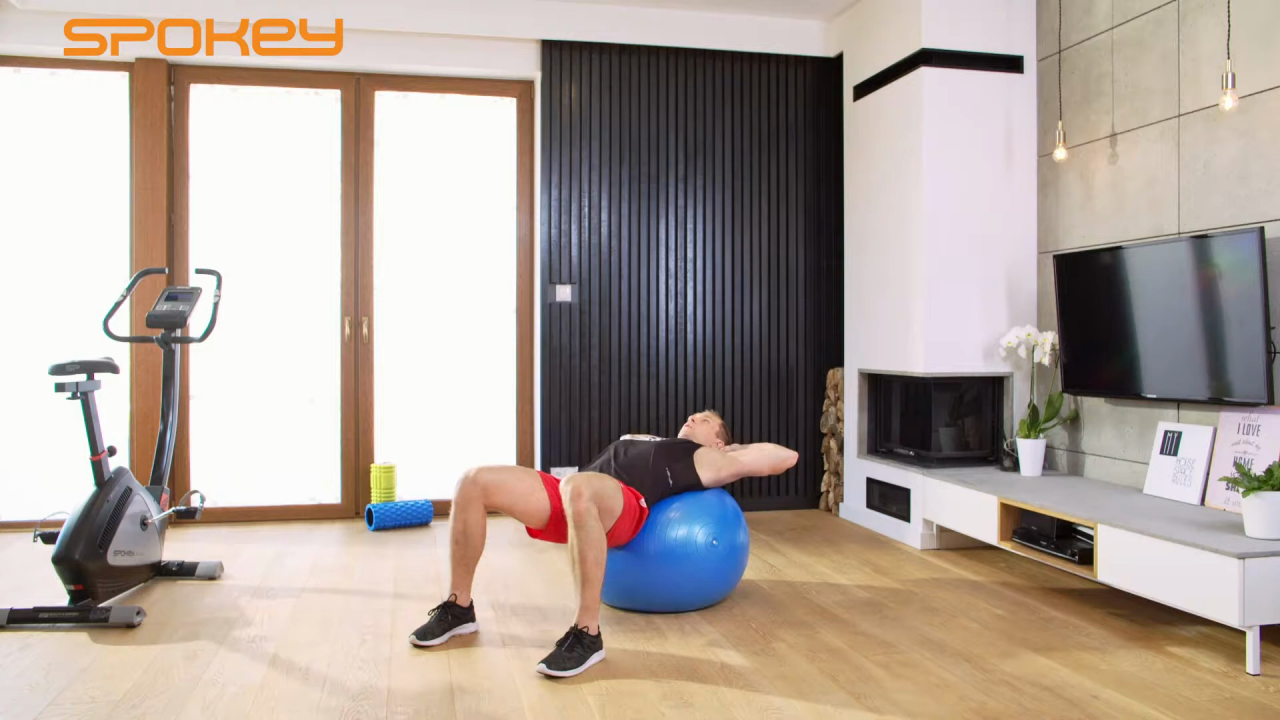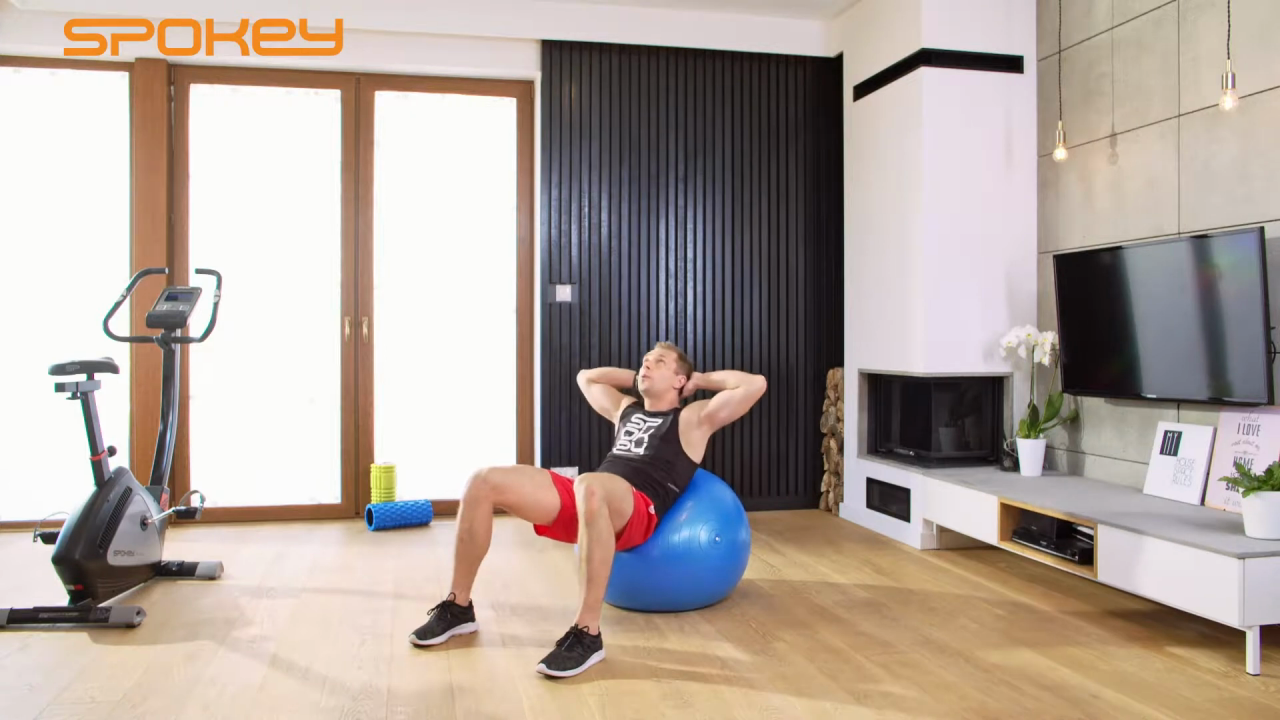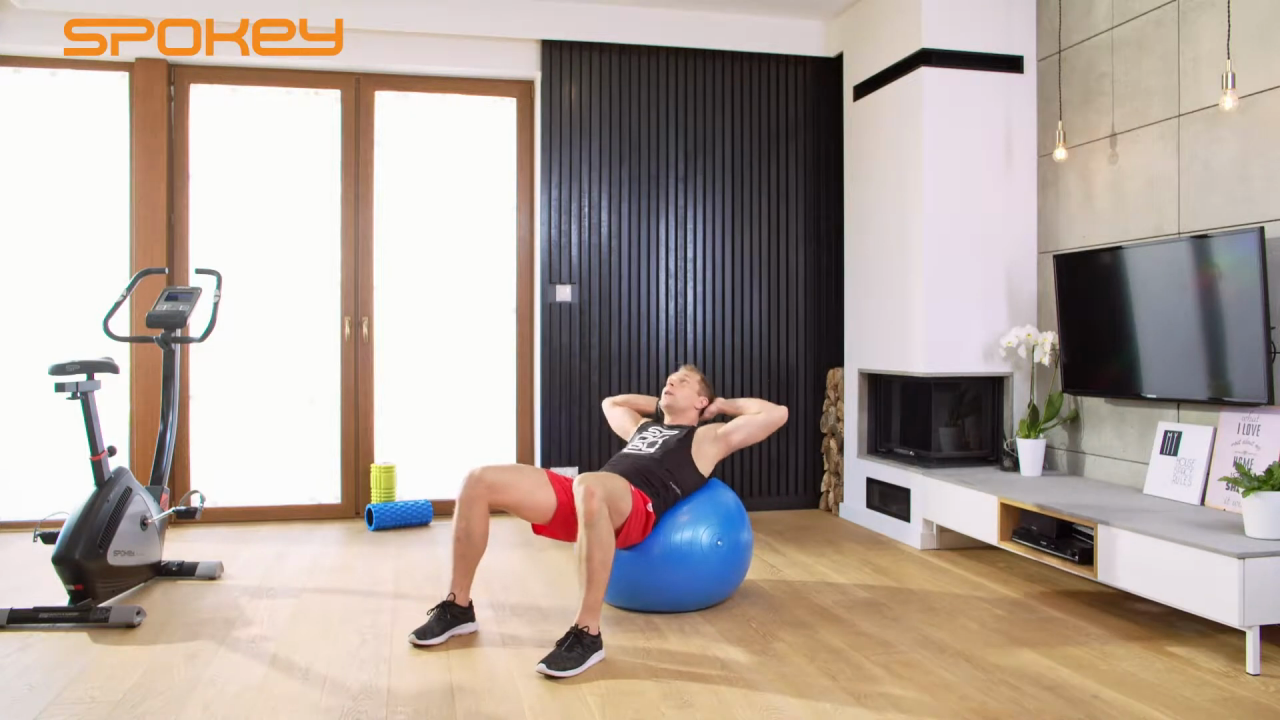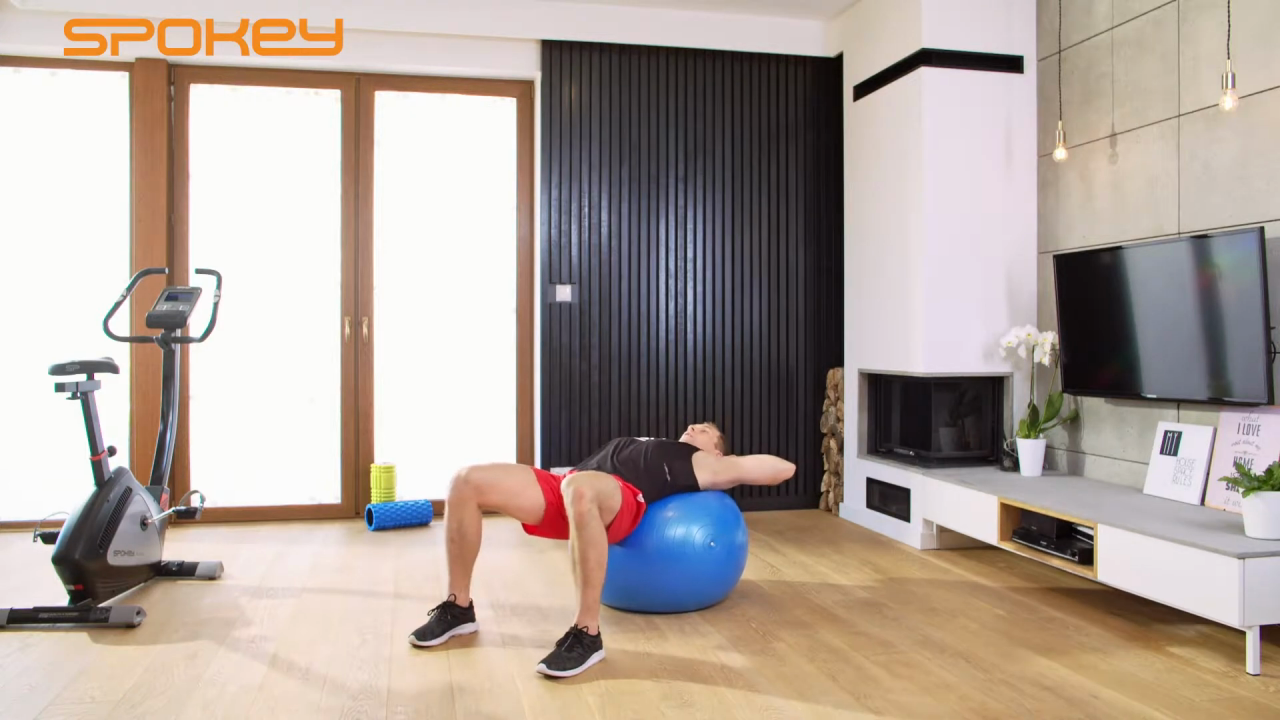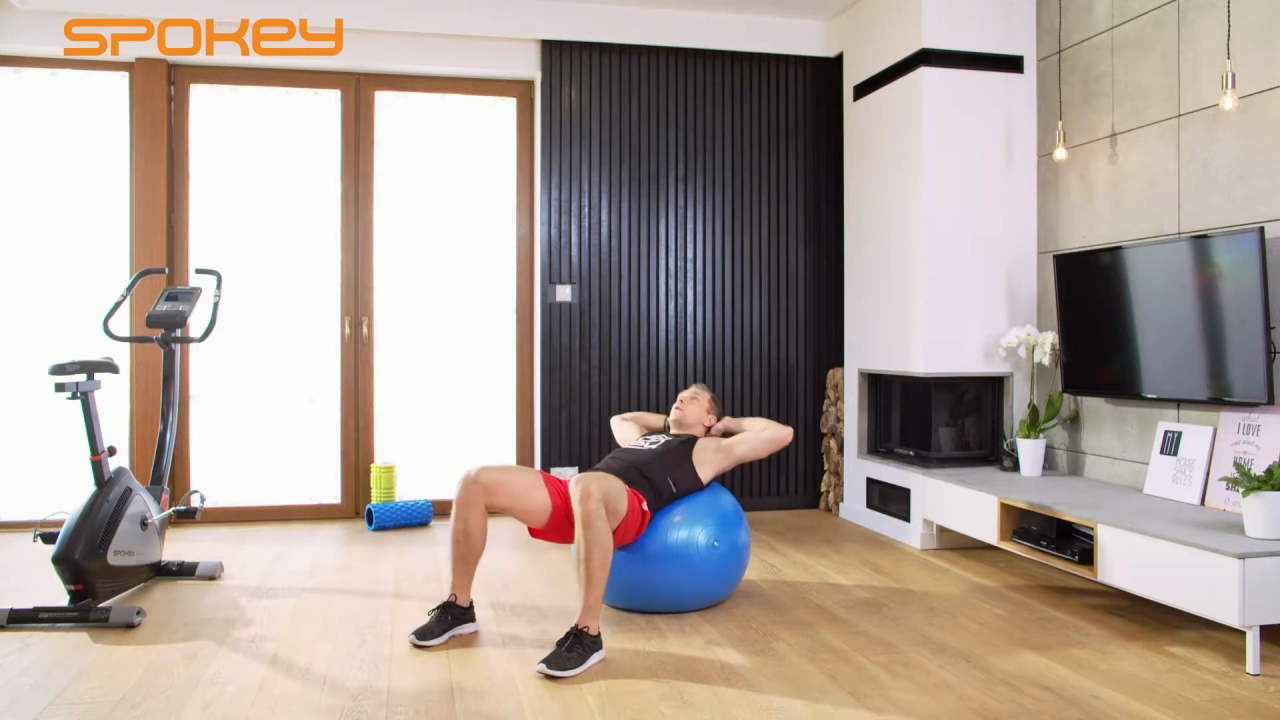
dt=0.7s
person 1, frame 1
left shoulder: (710, 459)
right shoulder: (669, 448)
left elbow: (787, 456)
right elbow: (628, 438)
left wrist: (735, 446)
left hip: (624, 502)
right hip: (575, 495)
left knee: (577, 489)
right knee: (475, 482)
left ankle: (587, 634)
right ankle: (458, 607)
person 1, frame 2
left shoulder: (692, 419)
right shoulder: (627, 410)
left elbow: (755, 385)
right elbow: (587, 378)
left wrist: (702, 380)
right wrist: (636, 379)
left hip: (636, 510)
right hip: (587, 498)
left knee: (590, 488)
right knee: (484, 482)
left ankle: (587, 634)
right ankle: (458, 607)
person 1, frame 3
left shoulder: (707, 439)
right shoulder: (644, 427)
left elbow: (777, 414)
right elbow: (611, 403)
left wrist: (724, 406)
right wrist: (661, 405)
left hip: (635, 507)
right hip: (581, 496)
left knee: (589, 491)
right knee: (479, 481)
left ankle: (588, 634)
right ankle: (459, 607)
person 1, frame 4
left shoulder: (708, 465)
right shoulder: (663, 452)
left elbow: (784, 468)
left wrist: (732, 456)
left hip: (622, 496)
right hip: (571, 487)
left knee: (579, 490)
right knee: (468, 482)
left ankle: (587, 634)
right ankle: (458, 607)
person 1, frame 5
left shoulder: (709, 449)
right shoulder: (649, 435)
left elbow: (781, 434)
right elbow: (619, 418)
left wrist: (728, 423)
right wrist: (666, 419)
left hip: (630, 506)
right hip: (577, 495)
left knee: (587, 489)
right knee: (476, 482)
left ankle: (587, 633)
right ankle: (458, 607)
